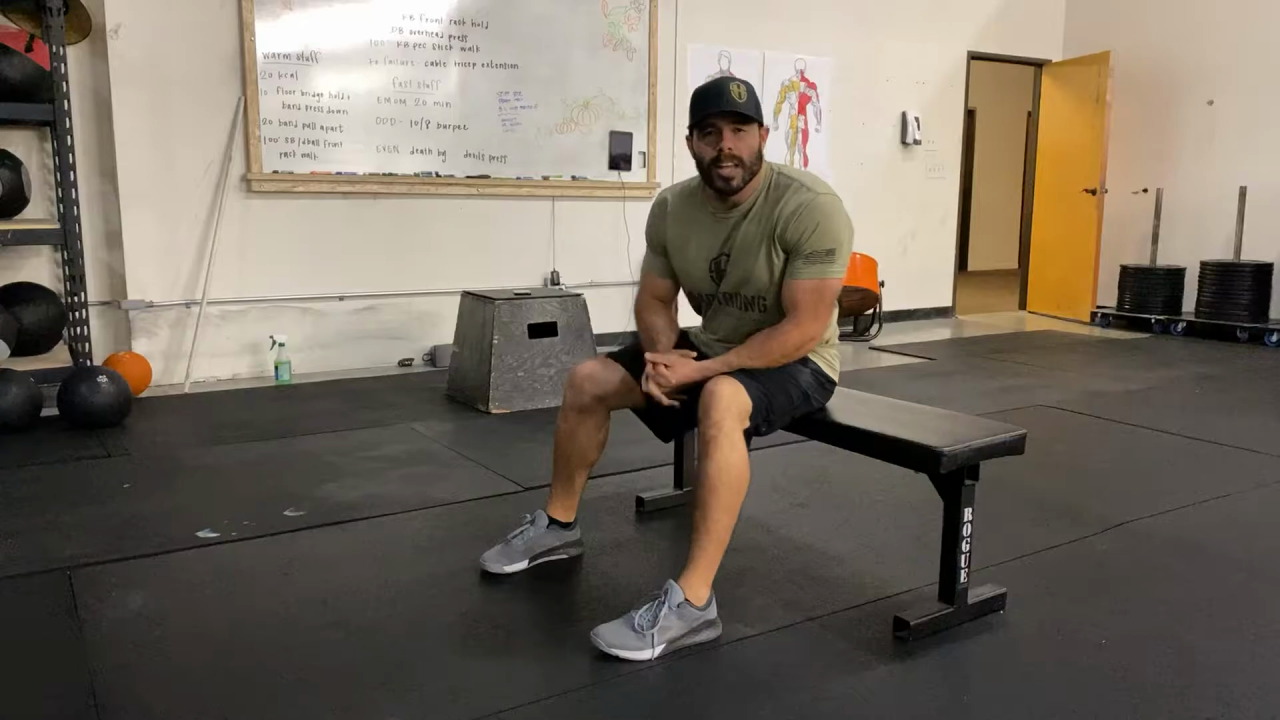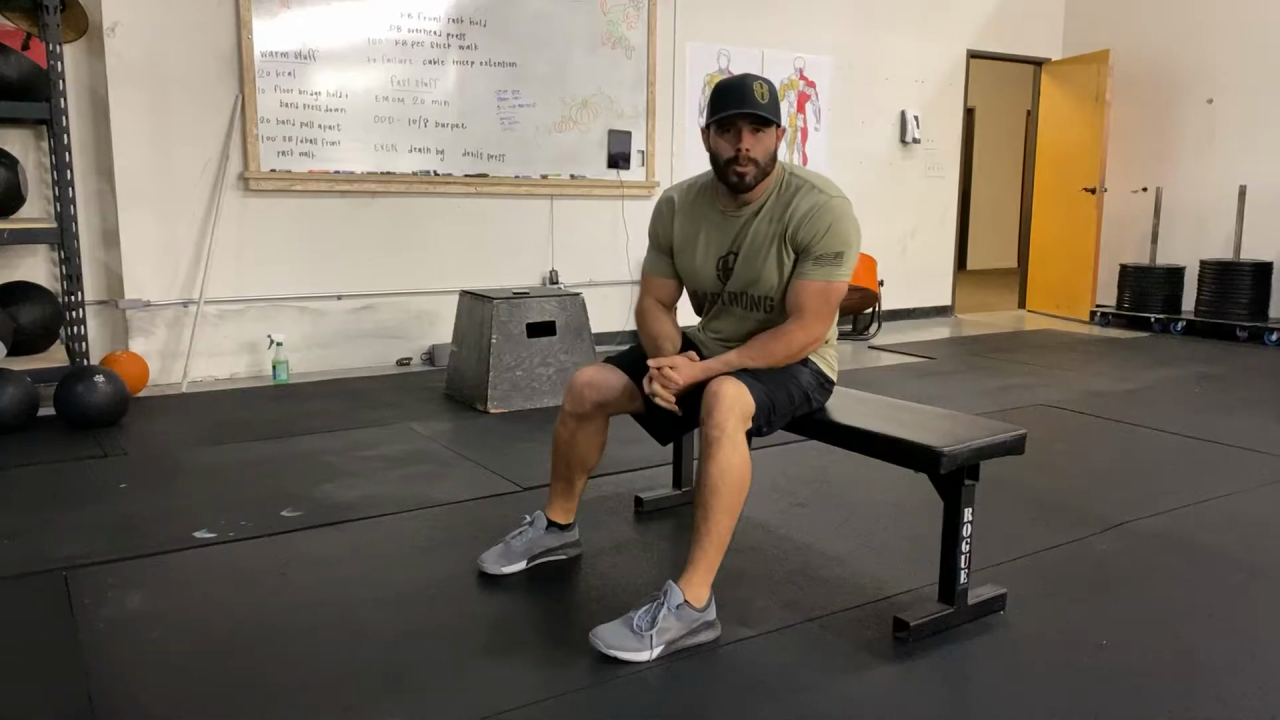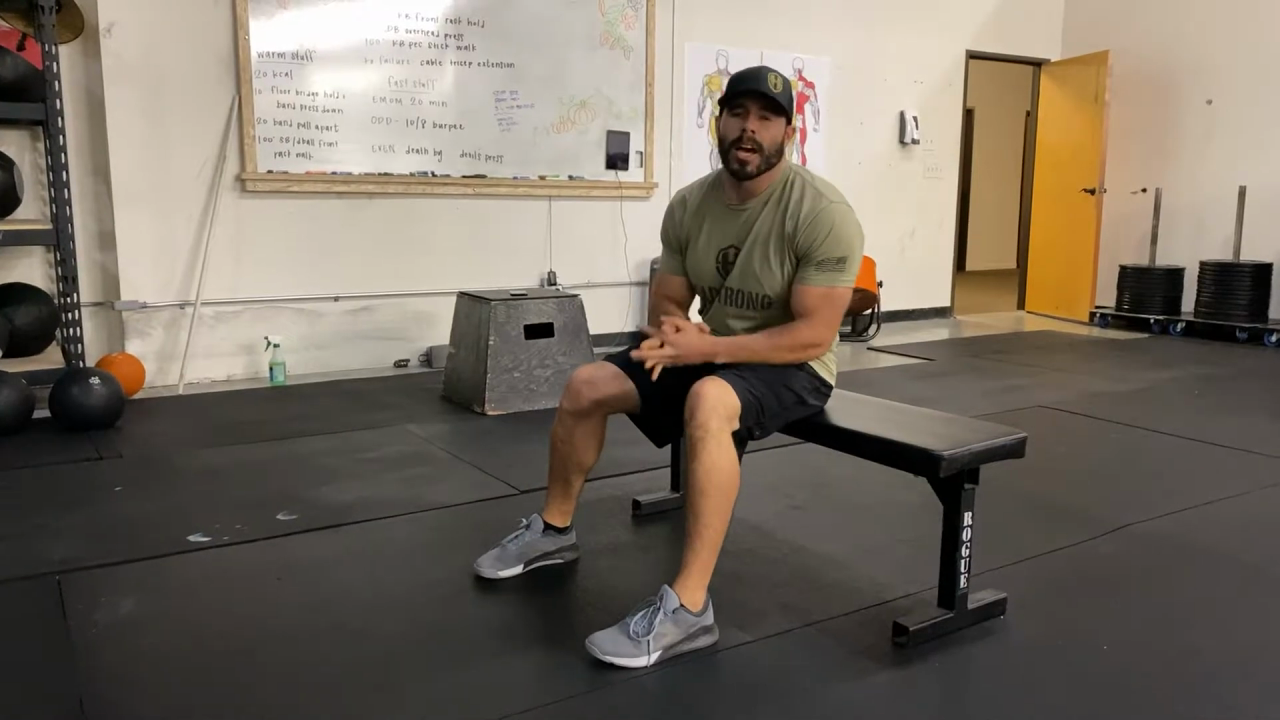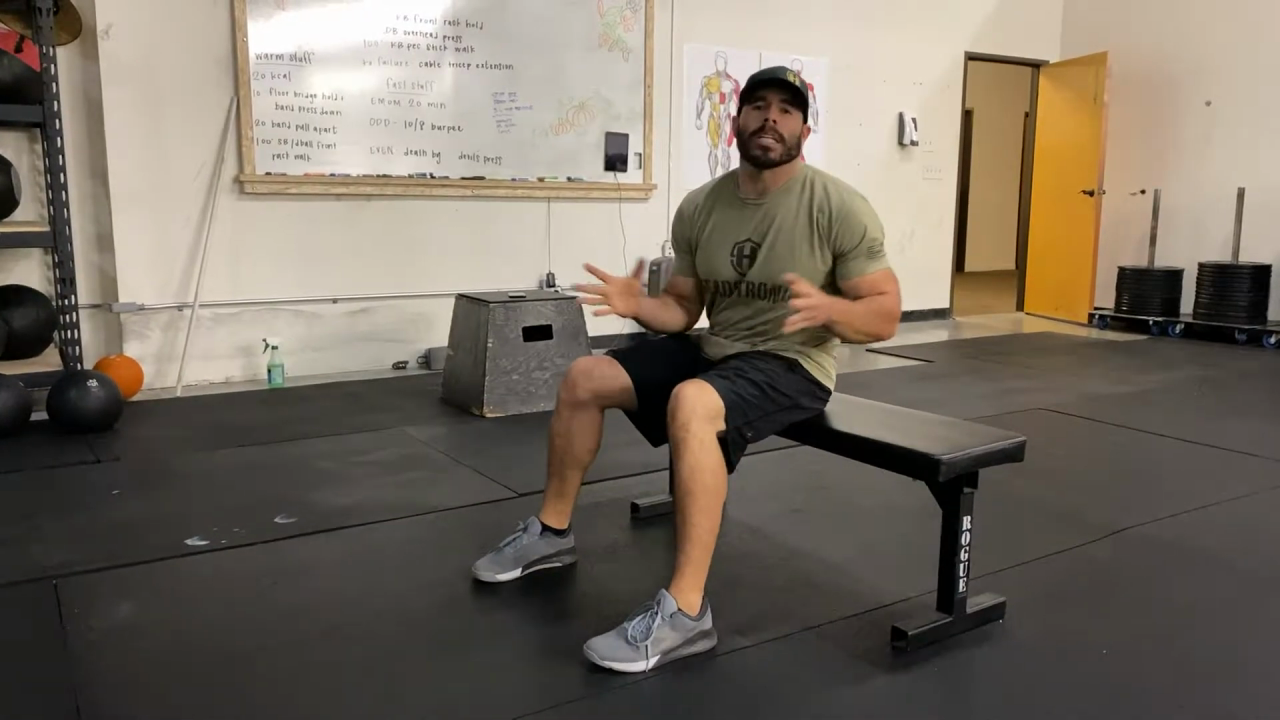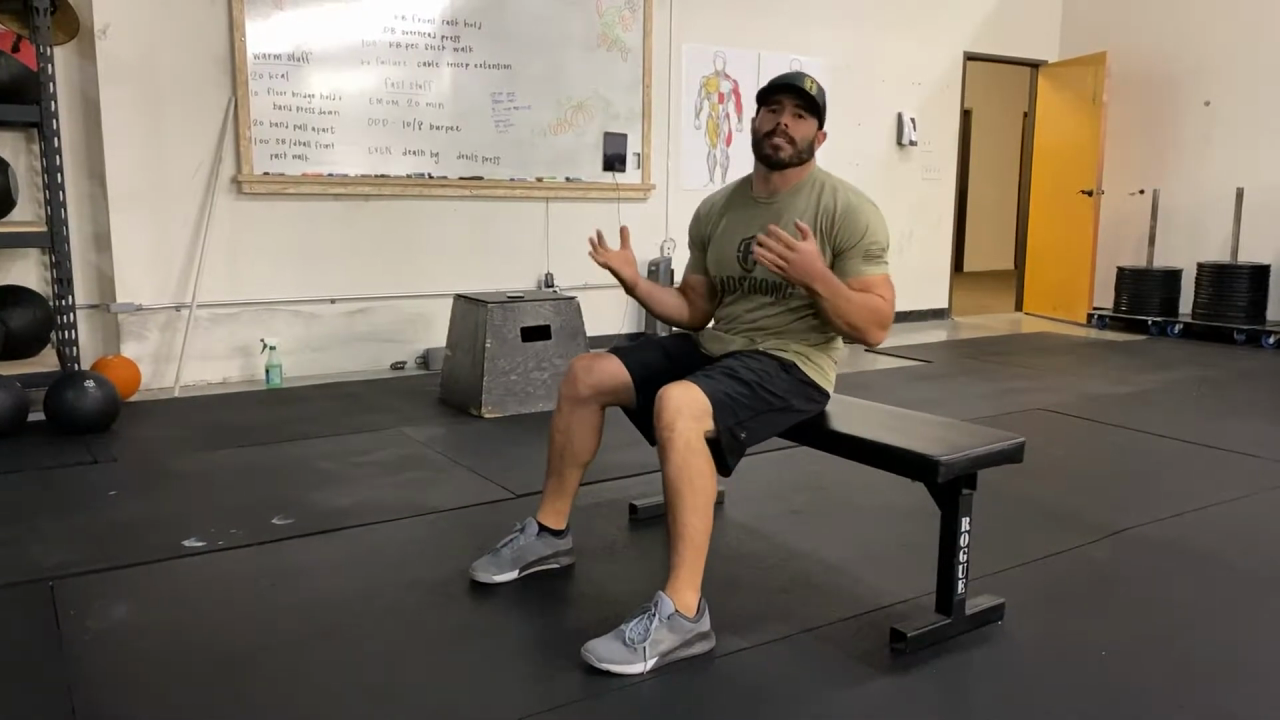
dt=0.4s
person 1, frame 1
left shoulder: (810, 207)
right shoulder: (672, 207)
left elbow: (803, 330)
right elbow: (654, 299)
left wrist: (699, 370)
right wrist: (665, 355)
left hip: (794, 361)
right hip: (711, 348)
left knee: (720, 400)
right knee: (587, 381)
left ankle: (691, 602)
right ankle: (558, 525)
person 1, frame 2
left shoulder: (821, 209)
right shoulder: (677, 205)
left elbow: (805, 331)
right elbow: (654, 302)
left wrist: (701, 371)
right wrist: (670, 359)
left hip: (793, 362)
right hip: (708, 347)
left knee: (723, 400)
right knee: (586, 387)
left ankle: (690, 603)
right ankle: (556, 526)
person 1, frame 3
left shoulder: (821, 212)
right shoulder: (689, 205)
left elbow: (814, 336)
right elbow: (668, 302)
left wrist: (708, 347)
right wrist: (670, 337)
left hip: (790, 365)
right hip: (710, 349)
left knee: (706, 402)
right knee: (586, 386)
left ankle: (687, 608)
right ankle: (554, 530)
person 1, frame 4
left shoulder: (839, 208)
right shoulder: (699, 207)
left elbow: (885, 319)
right elbow: (682, 310)
left wrist: (827, 309)
right wrist: (636, 302)
left hip: (790, 366)
right hip: (713, 348)
left knee: (689, 404)
right knee: (584, 378)
left ankle: (685, 612)
right ankle: (552, 532)
person 1, frame 5
left shoulder: (847, 210)
right shoulder: (717, 208)
left elbow: (873, 328)
right elbow: (694, 311)
left wrist: (813, 276)
right wrist: (633, 281)
left hip: (790, 365)
right hip: (717, 347)
left knee: (676, 407)
right knee: (585, 376)
left ankle: (682, 612)
right ankle: (549, 533)
